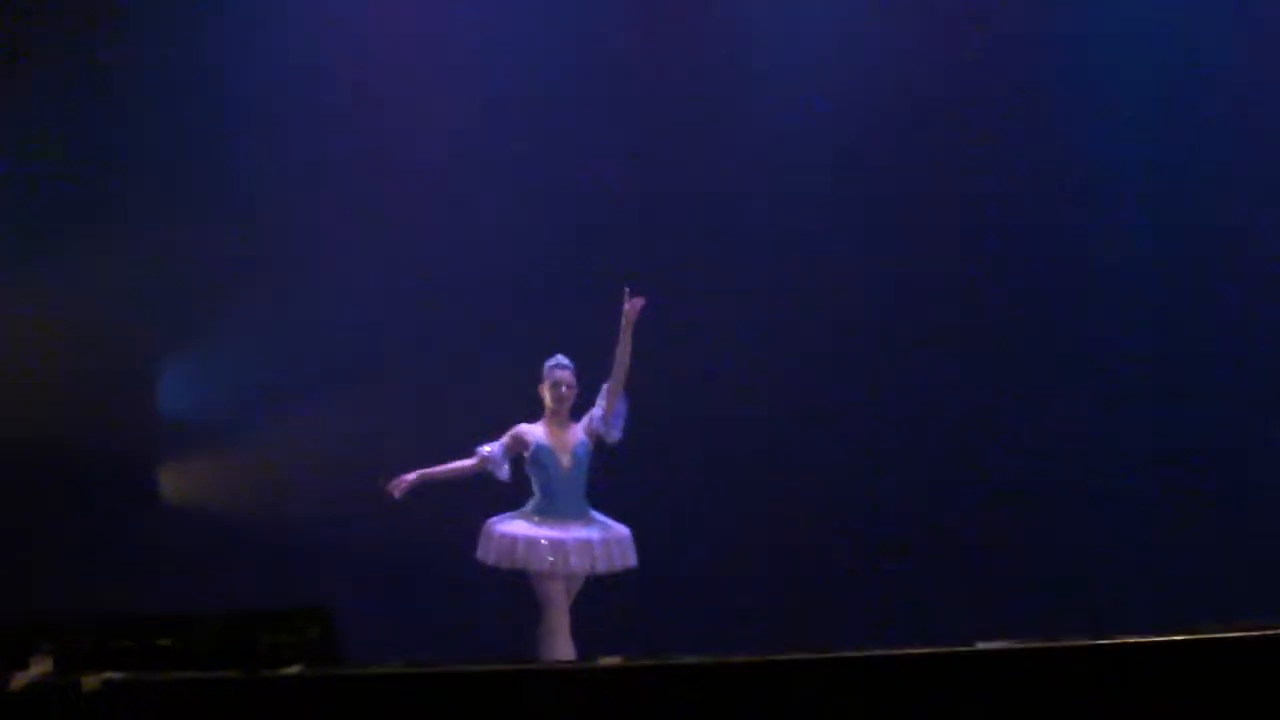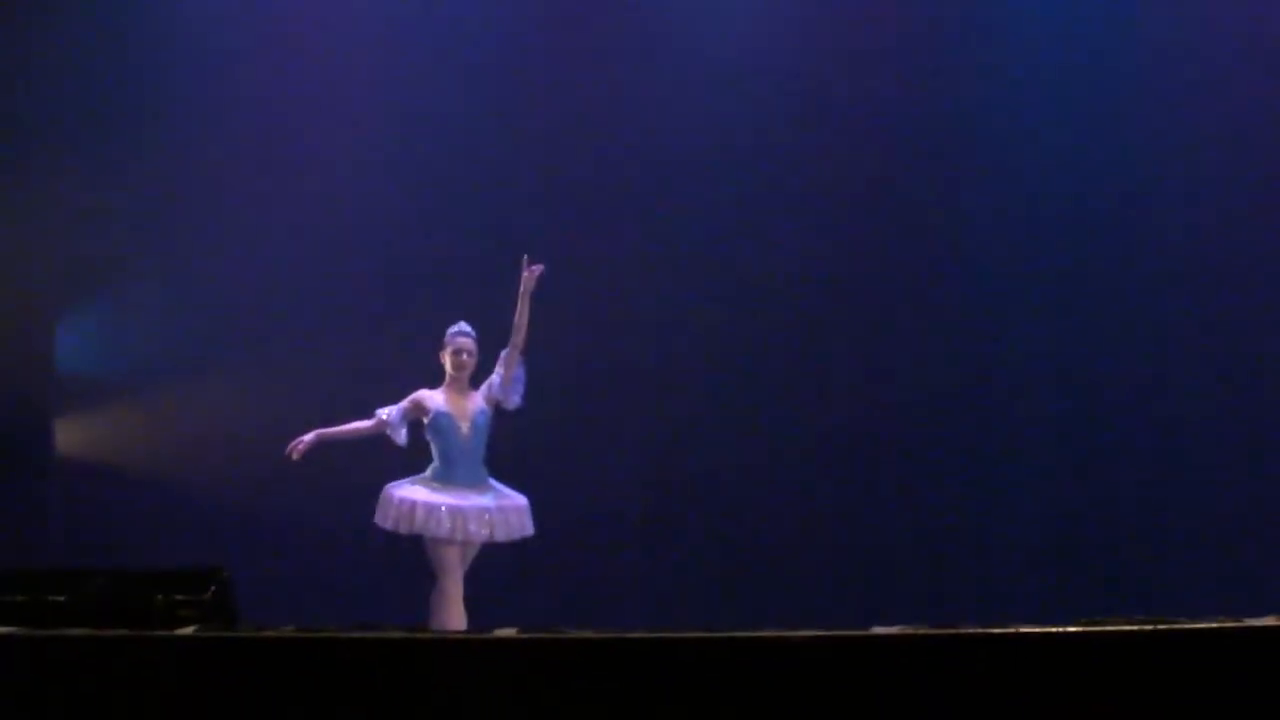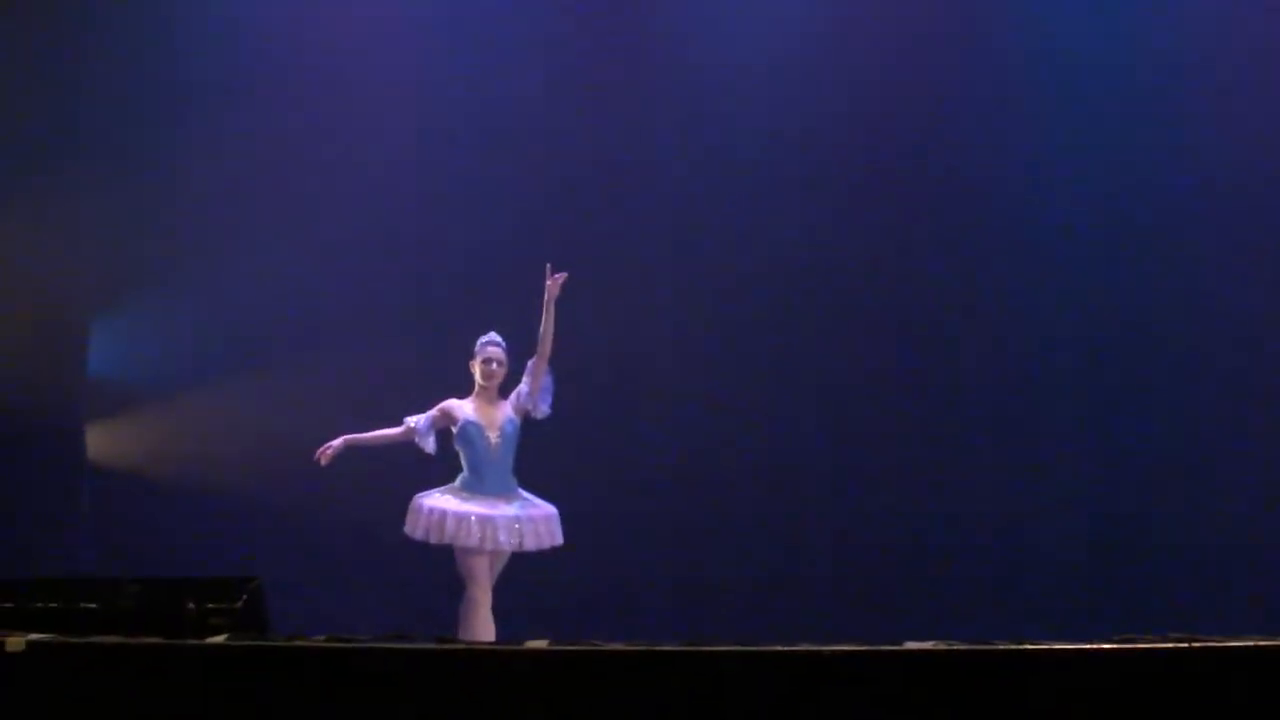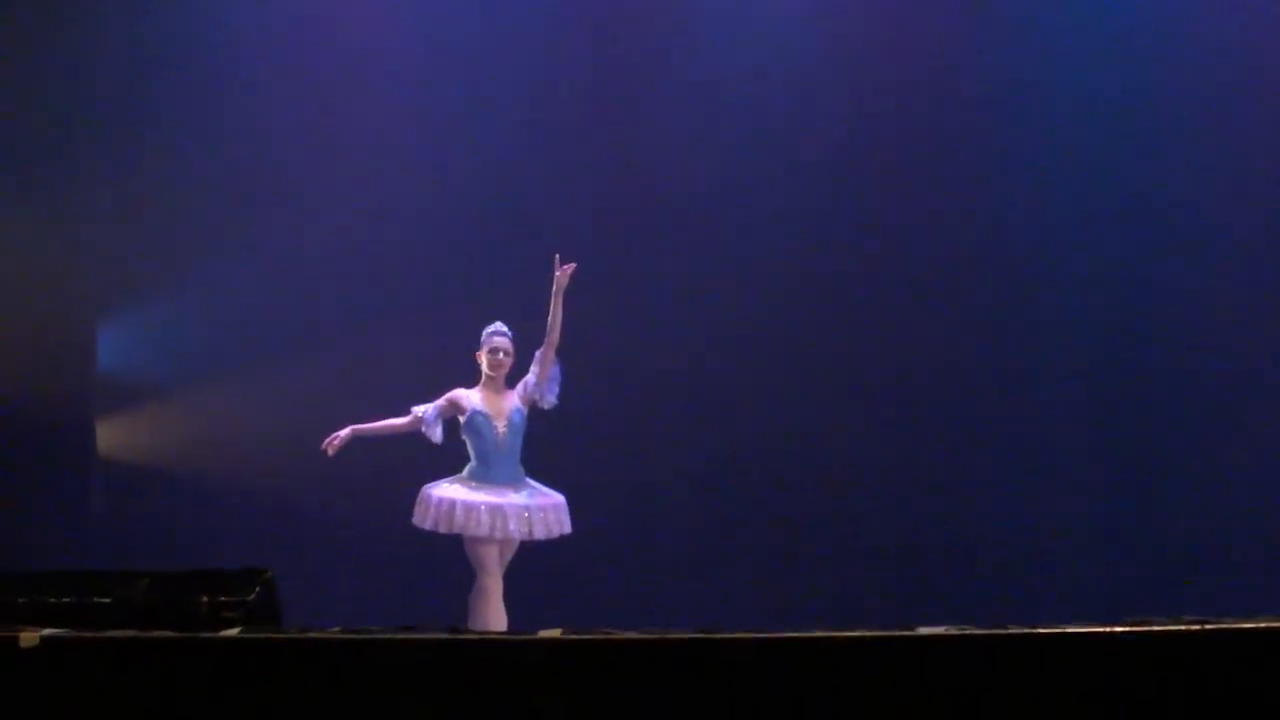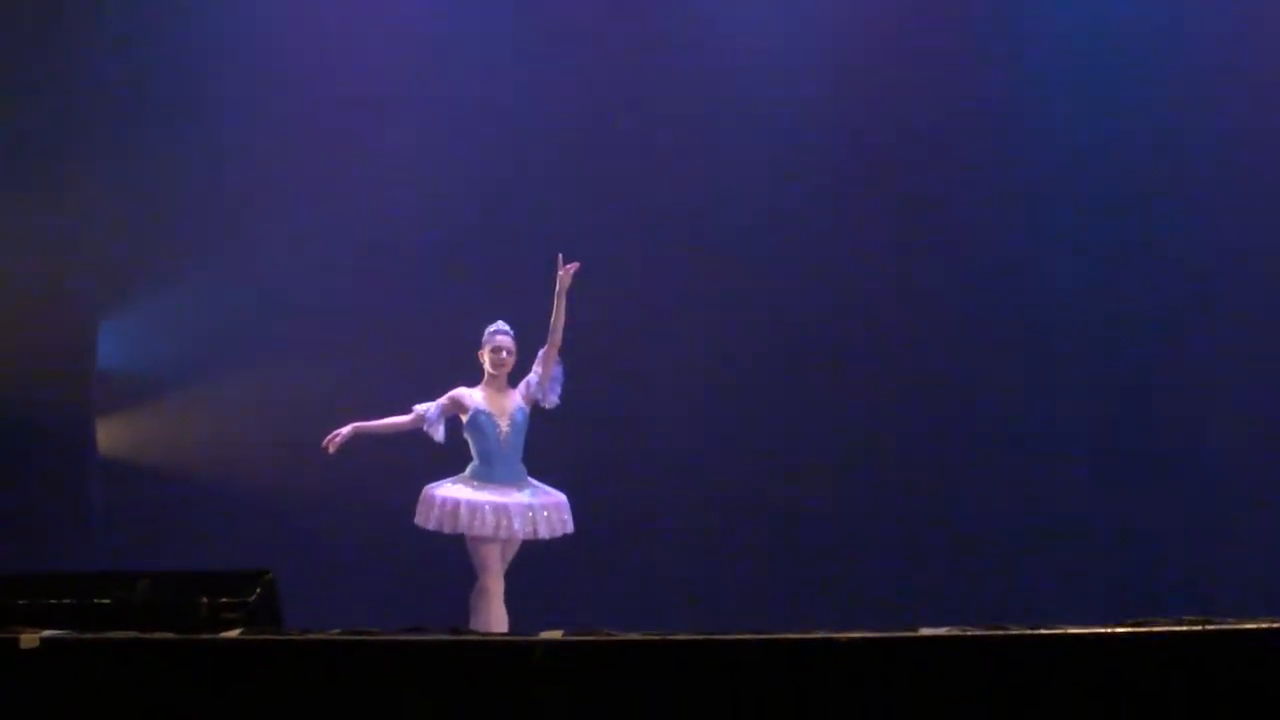
dt=0.5s
person 1, frame 1
left shoulder: (587, 430)
right shoulder: (525, 434)
left elbow: (617, 381)
right elbow: (475, 463)
left wrist: (627, 326)
right wrist: (420, 475)
left hip: (580, 531)
right hip: (540, 530)
left knee: (559, 613)
right knee: (555, 614)
person 1, frame 2
left shoulder: (486, 397)
right shoulder: (425, 400)
left elbow: (515, 348)
right elbow: (373, 425)
left wrist: (525, 293)
right wrist: (318, 435)
left hip: (477, 498)
right hip: (438, 495)
left knee: (451, 581)
right knee: (450, 582)
person 1, frame 3
left shoulder: (515, 407)
right shoulder: (454, 409)
left elbow: (542, 356)
right elbow: (401, 432)
left wrist: (549, 301)
right wrist: (348, 440)
left hip: (507, 507)
right hip: (468, 505)
left knee: (479, 591)
right knee: (479, 592)
person 1, frame 4
left shoulder: (522, 396)
right shoulder: (461, 399)
left elbow: (550, 346)
right elbow: (408, 422)
left wrist: (557, 292)
right wrist: (354, 430)
left hip: (515, 497)
right hip: (476, 495)
left knee: (489, 581)
right knee: (490, 582)
person 1, frame 5
left shoulder: (524, 395)
right shoulder: (464, 398)
left elbow: (553, 346)
right elbow: (409, 420)
left wrist: (560, 292)
right wrist: (355, 428)
left hip: (517, 496)
right hip: (479, 494)
left knee: (490, 581)
right knee: (492, 581)
left ankle: (479, 631)
